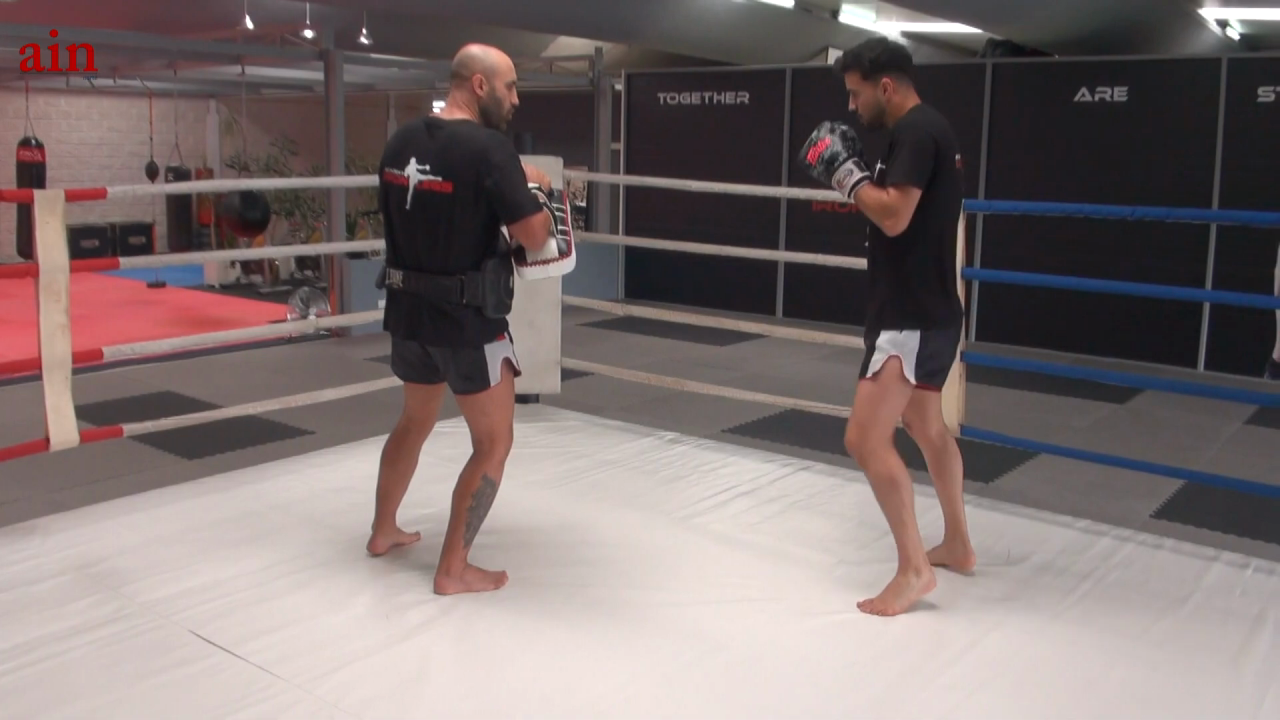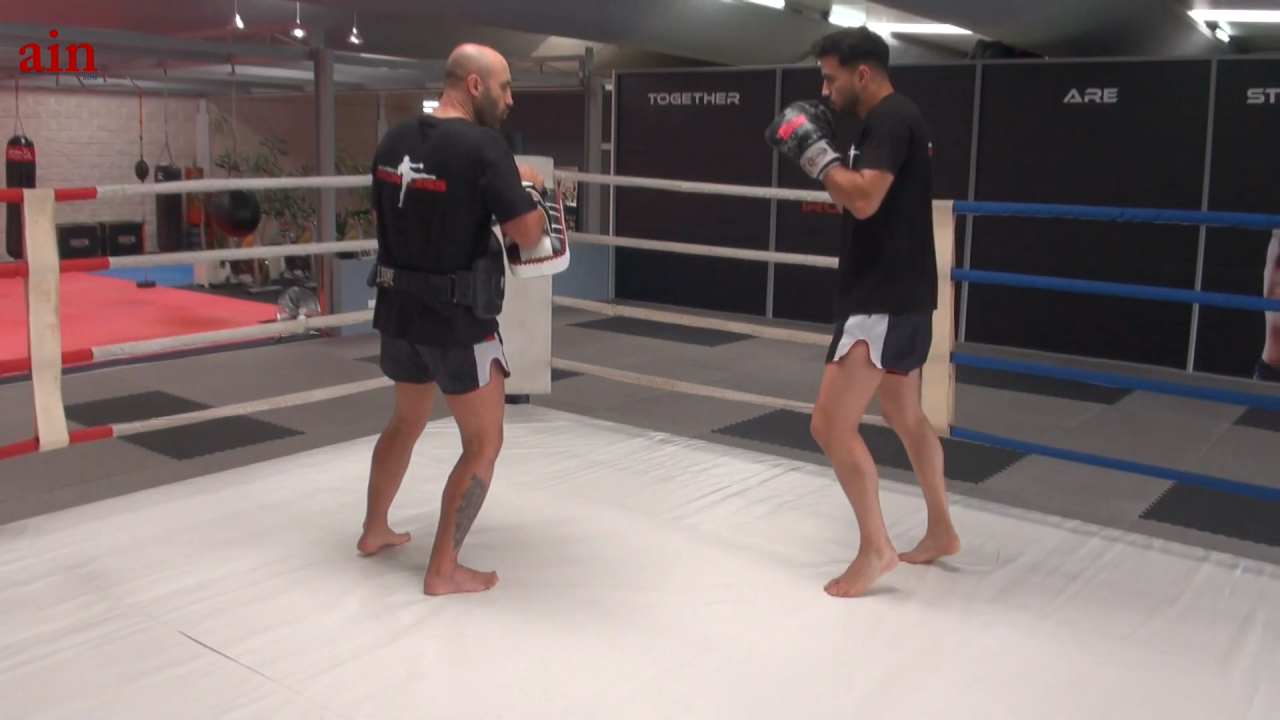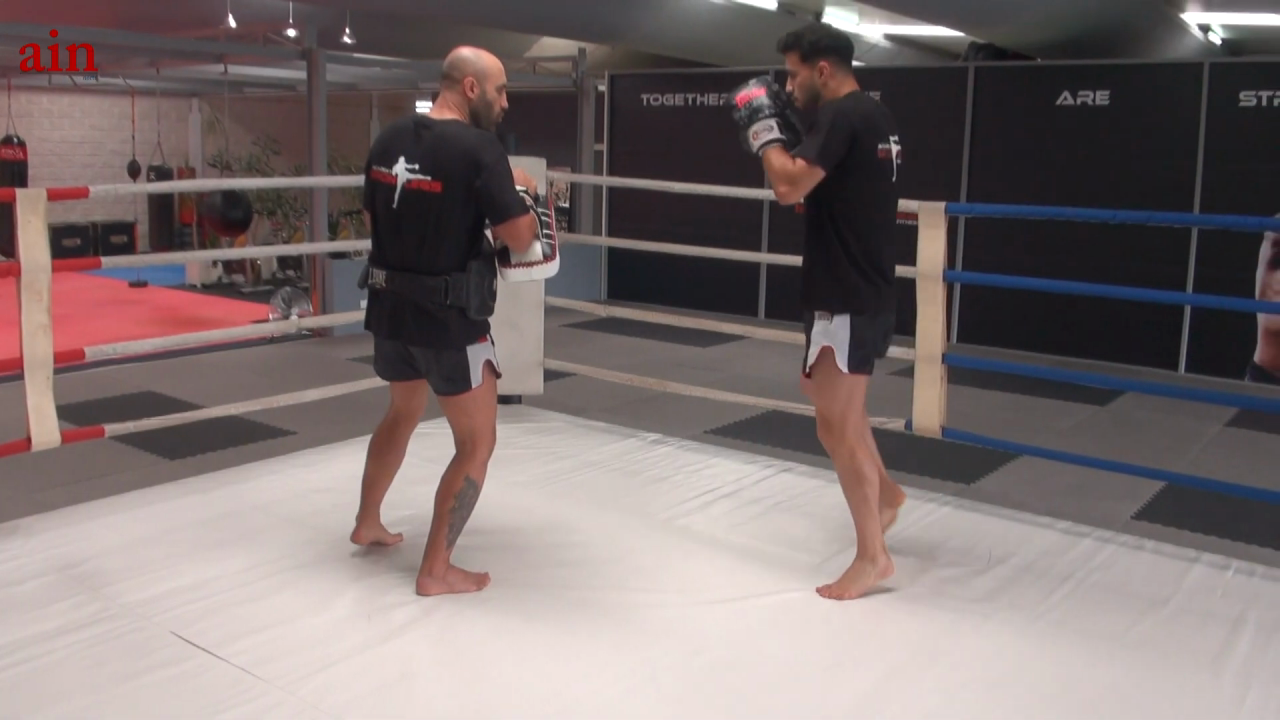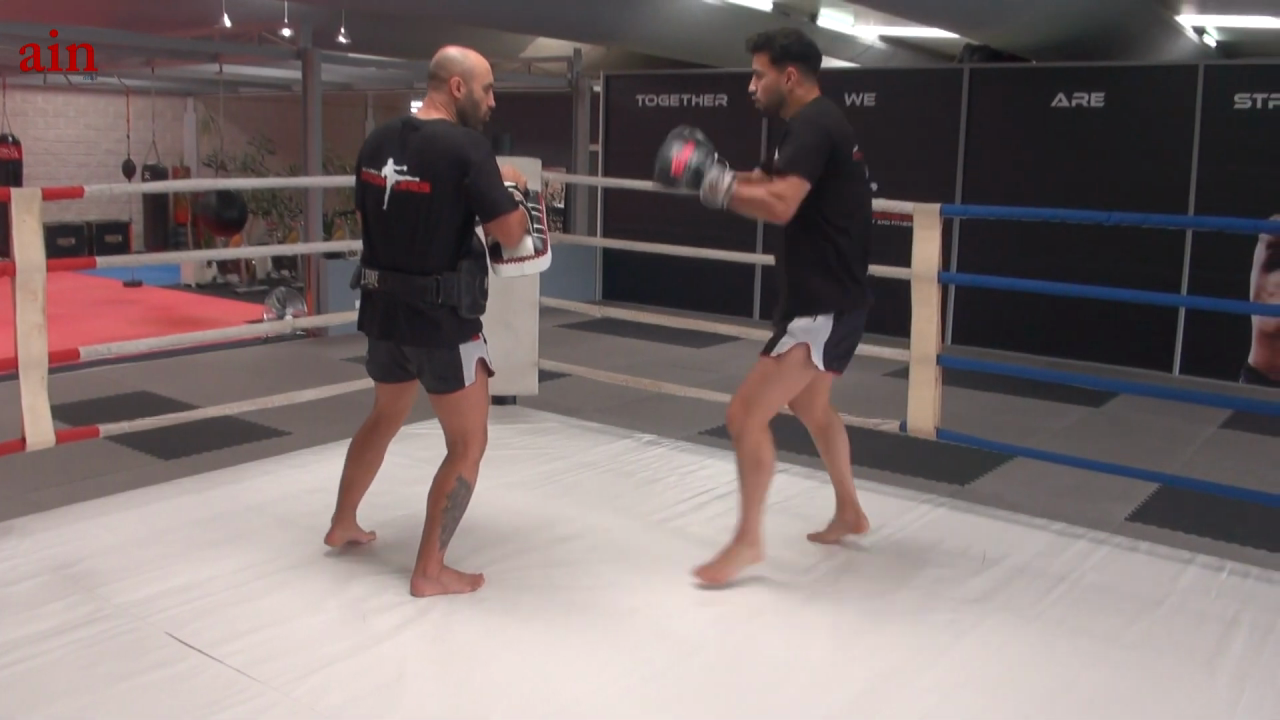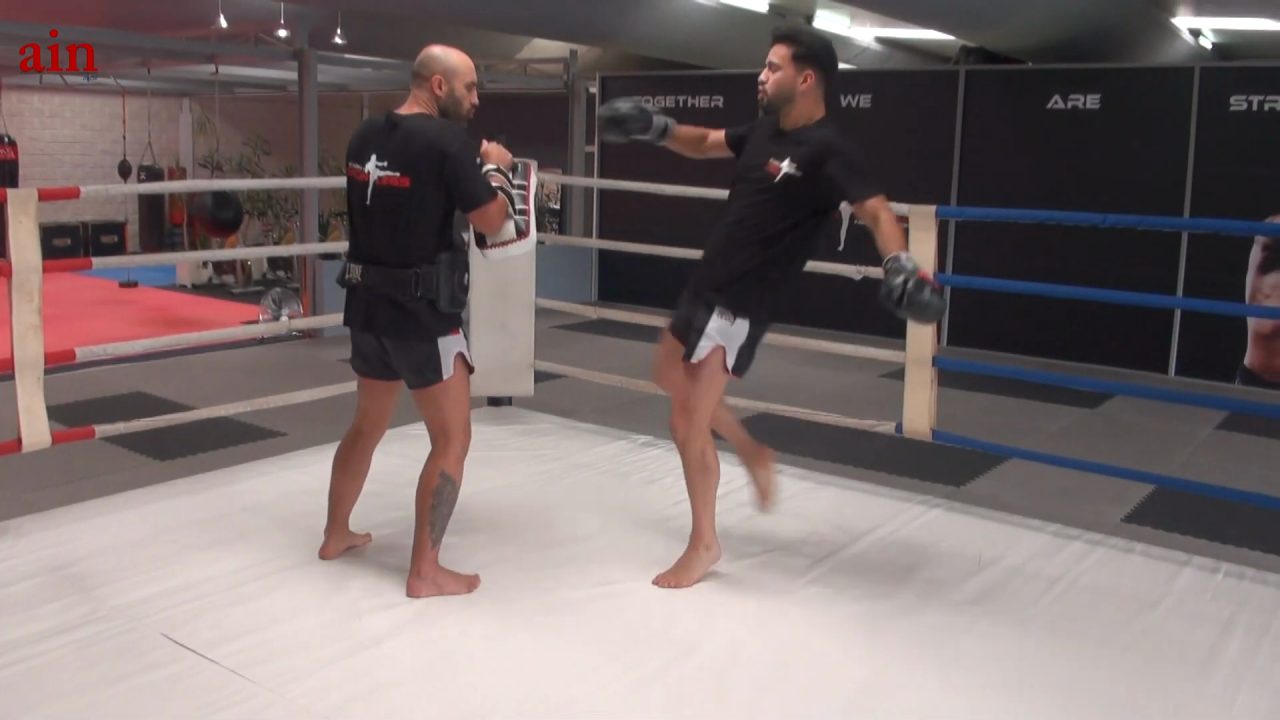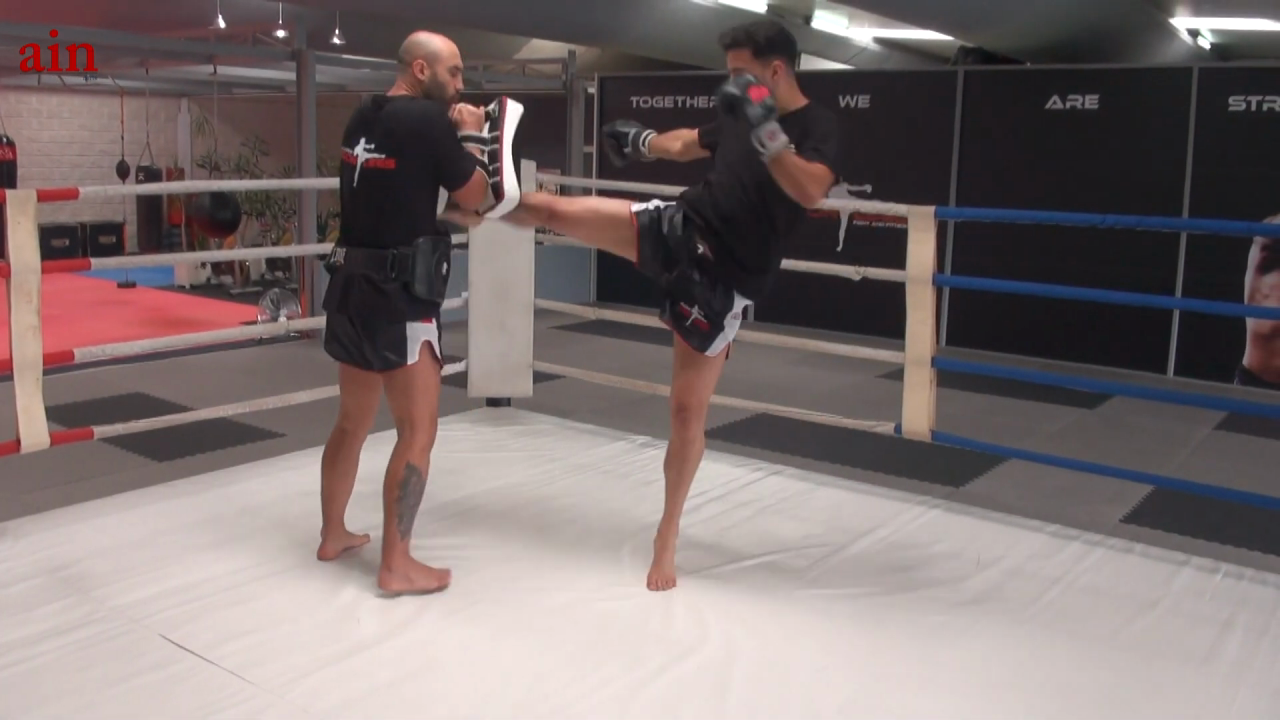
dt=0.2s
person 1, frame 1
left shoulder: (915, 132)
right shoulder: (929, 129)
left elbow: (892, 218)
left wrist: (842, 171)
right wrist: (857, 168)
left hip: (912, 316)
right hip: (930, 309)
left knee: (865, 438)
right knee: (927, 428)
left ankle: (913, 569)
right ankle: (956, 543)
person 1, frame 2
left shoulder: (890, 119)
right shoulder: (893, 119)
left elbow: (863, 200)
right elbow: (860, 196)
left wrist: (813, 149)
right wrist: (819, 151)
left hip: (883, 301)
right hip: (902, 298)
left knee: (831, 425)
right knee: (906, 417)
left ankle: (875, 548)
right ankle: (940, 531)
person 1, frame 3
left shoulder: (840, 116)
right shoulder: (874, 117)
left elbow: (790, 188)
left wrist: (761, 127)
right wrist: (783, 132)
left hip: (845, 299)
right hip: (867, 293)
left knee: (837, 429)
right knee: (839, 408)
left ankle: (871, 556)
right ankle: (883, 488)
person 1, frame 4
left shoulder: (812, 127)
right shoulder: (819, 122)
left elbow: (778, 206)
right elbow: (770, 183)
left wrist: (707, 178)
right wrist: (715, 172)
left hip: (823, 304)
right hip: (830, 296)
left knee: (744, 416)
right knee: (810, 405)
left ankle: (747, 540)
right ankle: (848, 512)
person 1, frame 5
left shoulder: (830, 149)
right shoulder: (765, 129)
left elbow: (878, 214)
right elbow: (705, 144)
left wrist: (902, 267)
right wrist: (656, 127)
left hip: (738, 305)
right hip: (707, 283)
left knee: (688, 421)
right knee: (666, 374)
left ankle: (703, 544)
right ankle: (752, 455)
person 1, frame 6
left shoulder: (817, 126)
right shoulder: (737, 119)
left elbow: (811, 192)
right elbow: (686, 143)
left wrist: (762, 127)
right wrist: (639, 141)
left hip: (723, 280)
right hip: (678, 232)
left knee: (687, 416)
right knee: (554, 212)
left ankle: (667, 537)
person 2, frame 1
left shoulder: (402, 141)
right shoulder: (488, 147)
right elbow: (533, 235)
right wrist: (533, 185)
left hip: (408, 309)
right hip: (467, 319)
left knee: (415, 421)
right knee: (494, 443)
left ankle: (383, 530)
right ankle: (453, 569)
person 2, frame 2
left shoulder: (395, 140)
right shoulder: (483, 146)
right elbow: (527, 234)
right wrist: (526, 184)
left hip: (399, 308)
right hip: (457, 318)
left knee: (406, 421)
right knee: (483, 443)
left ankle: (374, 529)
right ankle: (444, 569)
person 2, frame 3
left shoulder: (389, 140)
right shoulder: (478, 148)
right elbow: (520, 237)
right wrist: (520, 190)
left hip: (390, 308)
right hip: (449, 318)
left knee: (402, 413)
right knee: (476, 444)
left ankle: (367, 522)
right ankle: (436, 570)
person 2, frame 4
left shoulder: (378, 141)
right shoulder: (465, 147)
right elbow: (510, 234)
right wrist: (508, 185)
left hip: (384, 308)
right hip: (441, 317)
left knee: (385, 417)
right knee: (468, 444)
left ankle: (342, 524)
right ankle: (430, 571)
person 2, frame 5
left shoulder: (366, 135)
right shoulder: (446, 139)
right elbow: (492, 221)
right wrist: (493, 167)
left hip: (368, 303)
right hip: (422, 310)
left knee: (367, 425)
right knee: (451, 439)
left ankle: (336, 534)
right ankle: (425, 570)
person 2, frame 6
left shoulder: (361, 118)
right shoulder: (427, 118)
right elbow: (475, 198)
right wrist: (472, 135)
left hip: (349, 288)
right hip: (399, 296)
left knee: (352, 421)
right knee: (417, 432)
left ankle: (333, 534)
right ankle: (397, 565)
